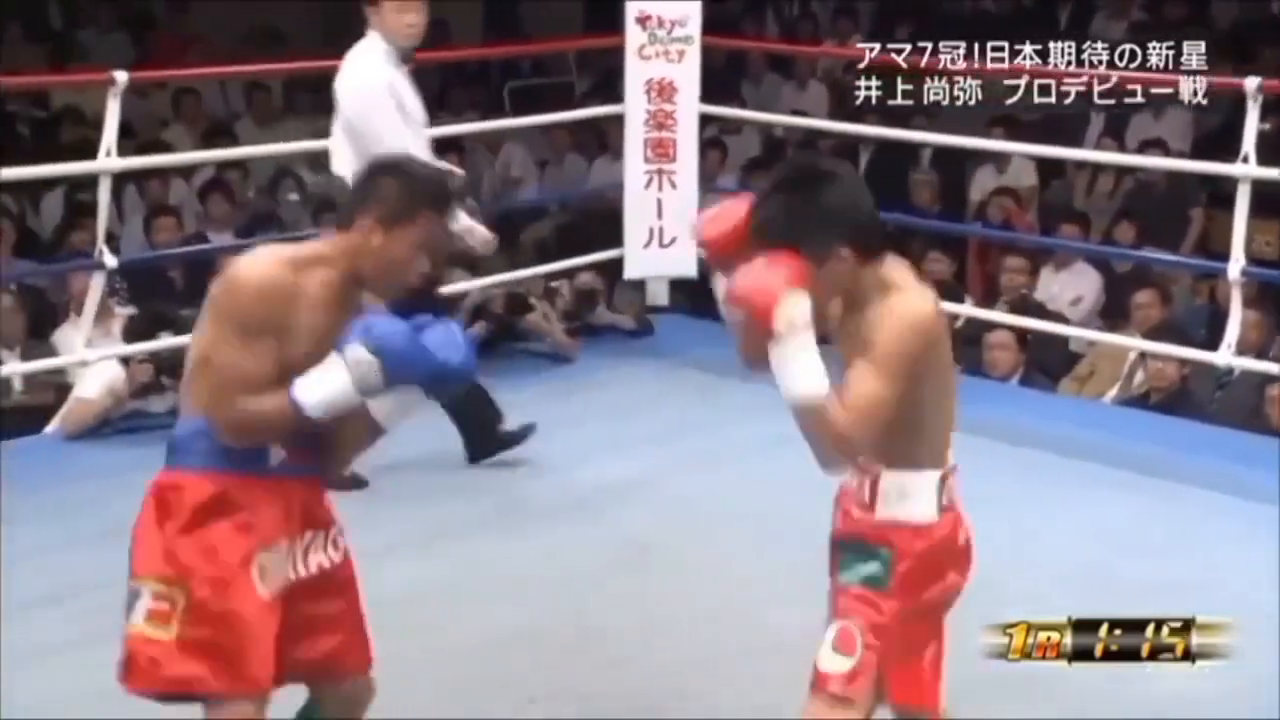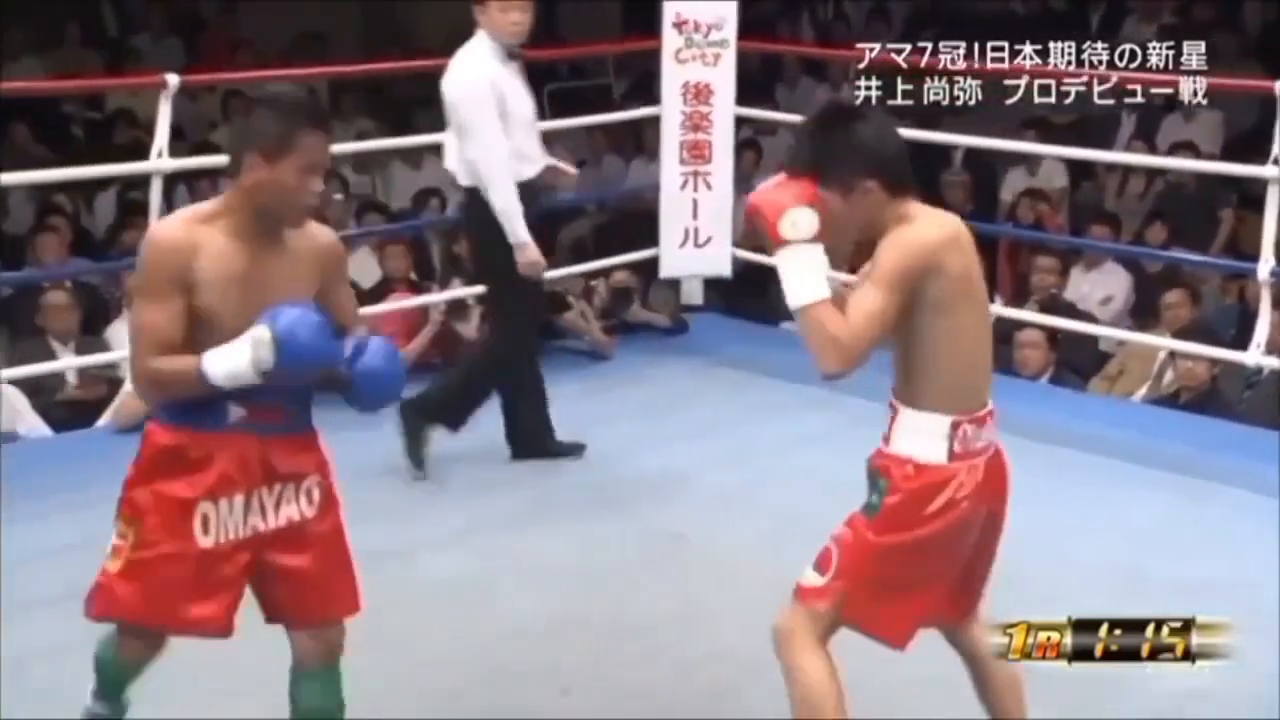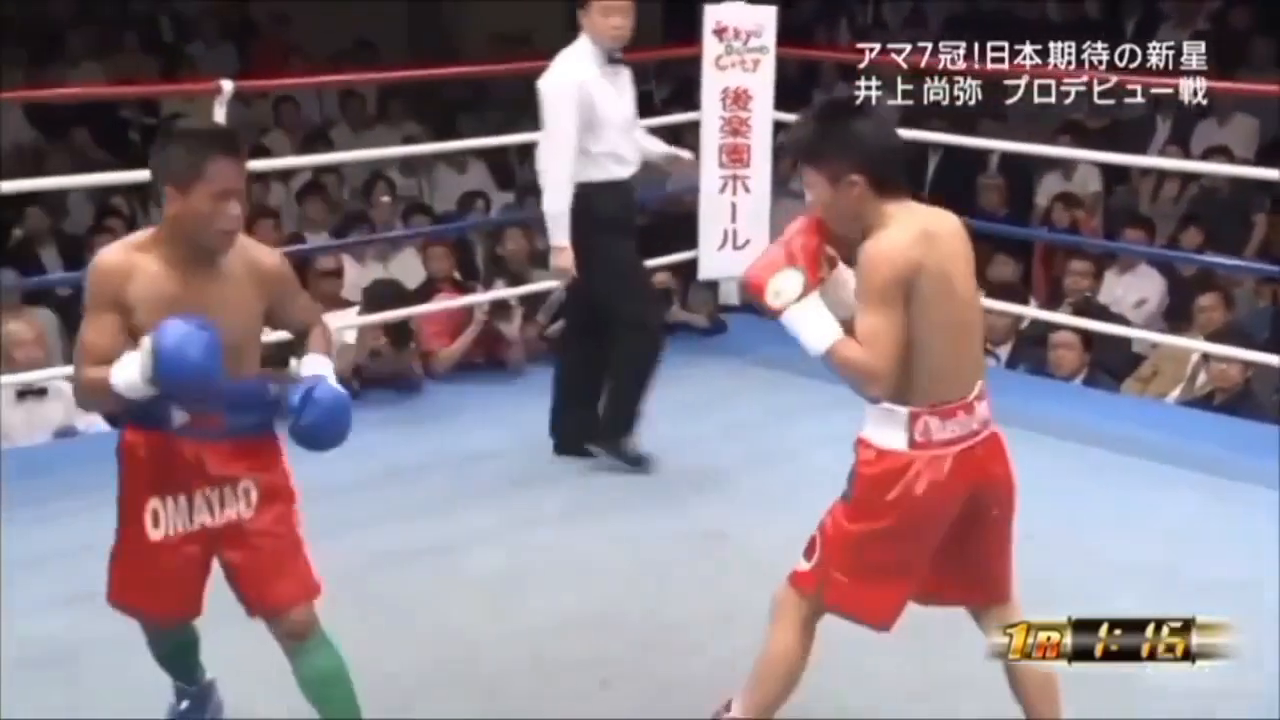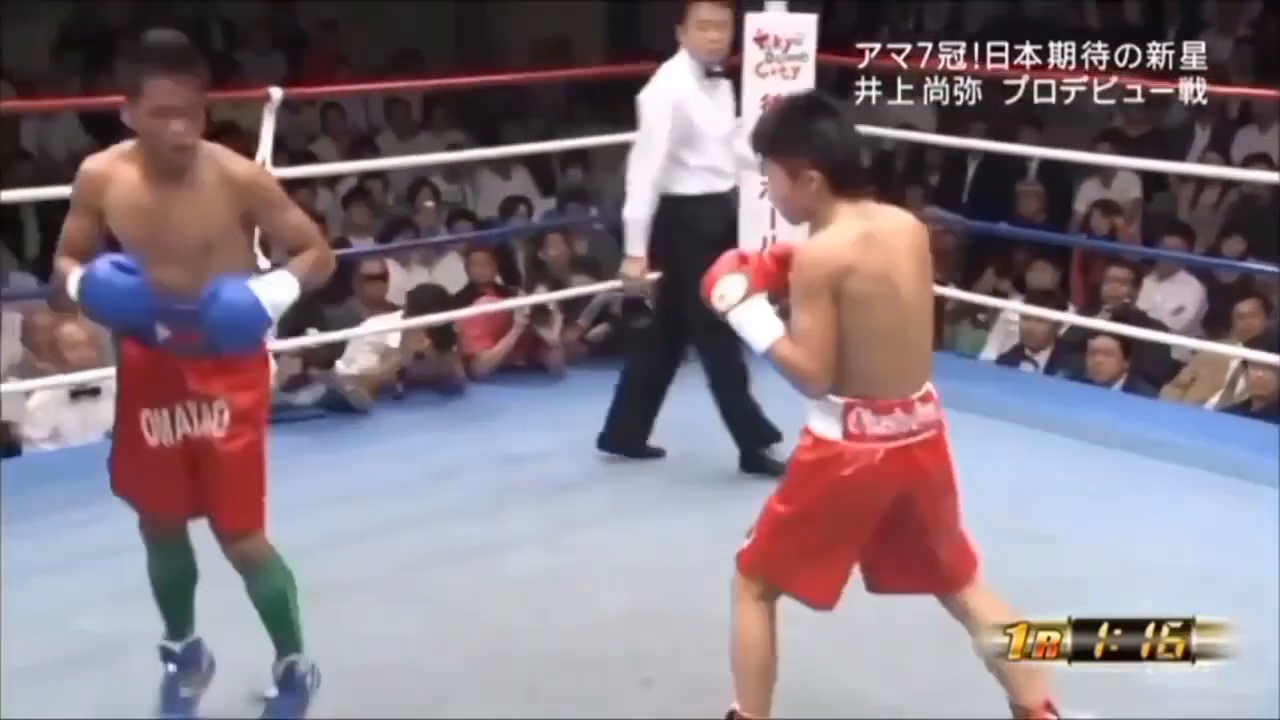
dt=0.2s
person 1, frame 1
left shoulder: (369, 317)
right shoulder: (263, 280)
left elbow: (339, 445)
right elbow: (232, 417)
left wrist: (401, 385)
right wrist: (337, 382)
left hip: (298, 497)
right hip: (216, 498)
person 1, frame 2
left shoulder: (320, 248)
right shoulder: (174, 243)
left elbow: (346, 328)
right elbow: (150, 375)
left wrist: (365, 358)
right wrist: (243, 359)
left hip: (288, 454)
right hip: (191, 454)
left knee: (320, 643)
right knee: (142, 632)
person 1, frame 3
left shoulder: (262, 267)
right shoulder: (115, 269)
left elbow: (313, 332)
right elbow: (87, 385)
left wrist: (318, 379)
right wrist: (142, 372)
left hip: (247, 454)
right hip: (157, 458)
left knee: (296, 620)
right knee: (161, 615)
person 1, frame 4
left shoulder: (238, 178)
right shoulder: (98, 177)
left elbow: (319, 253)
right elbow: (67, 260)
left wrist: (272, 294)
right wrist: (87, 287)
left hip: (226, 367)
right hip: (148, 363)
left knee: (240, 536)
right knee: (161, 524)
right ankle: (183, 654)
person 2, frame 1
left shoulder: (906, 314)
right shoulder: (859, 283)
left elbow: (838, 450)
right elbow: (759, 357)
left wrist: (791, 336)
right wrist: (737, 287)
left hip: (910, 540)
right hip: (870, 519)
person 2, frame 2
left shoulder: (913, 245)
right shoulder: (941, 229)
left elbow: (834, 354)
right elbow: (862, 318)
left wrist: (796, 243)
right wrist: (809, 249)
left hip: (928, 475)
right hip: (974, 463)
left knee: (798, 627)
right knee: (962, 620)
person 2, frame 3
left shoulder: (885, 250)
right shoulder: (945, 226)
left elbow: (876, 375)
left wrist: (795, 302)
right wrist: (828, 278)
left hip: (909, 457)
right hip: (974, 443)
left knee: (797, 603)
right knee: (998, 609)
person 2, frame 4
left shoulder: (819, 253)
right shoulder: (909, 228)
left elbow: (812, 374)
left wrist: (742, 305)
left hip: (846, 447)
right hip: (921, 435)
left knee: (754, 585)
right knee: (965, 589)
person 3, frame 1
left shoulder: (388, 65)
right shoulder: (368, 76)
right elbow: (394, 159)
left wrist: (433, 167)
right wrist: (460, 222)
left ankle: (485, 432)
person 3, frame 2
left shoulder: (505, 65)
right shoulder: (473, 72)
right elbow: (488, 161)
left wrist: (544, 164)
right wrist: (520, 237)
left hip: (514, 202)
right hip: (496, 212)
left knee: (523, 326)
right knee: (513, 332)
left ankle: (532, 435)
right ankle: (426, 411)
person 3, frame 3
left shoulder: (618, 69)
right shoulder: (568, 75)
right elbow: (557, 160)
left wrist: (666, 152)
right wrist: (560, 240)
left hip: (615, 201)
right hip: (592, 209)
left knee: (589, 324)
right knee: (643, 322)
left ankle: (572, 431)
right ankle: (613, 428)
person 3, frame 4
left shoulder: (720, 83)
right shoulder: (668, 88)
right elbow: (645, 168)
left wrist: (761, 162)
right wrist: (636, 248)
left hip: (716, 213)
right hip: (684, 219)
left knee: (669, 333)
right knee: (719, 336)
left ankle: (624, 432)
right ankle: (755, 446)
